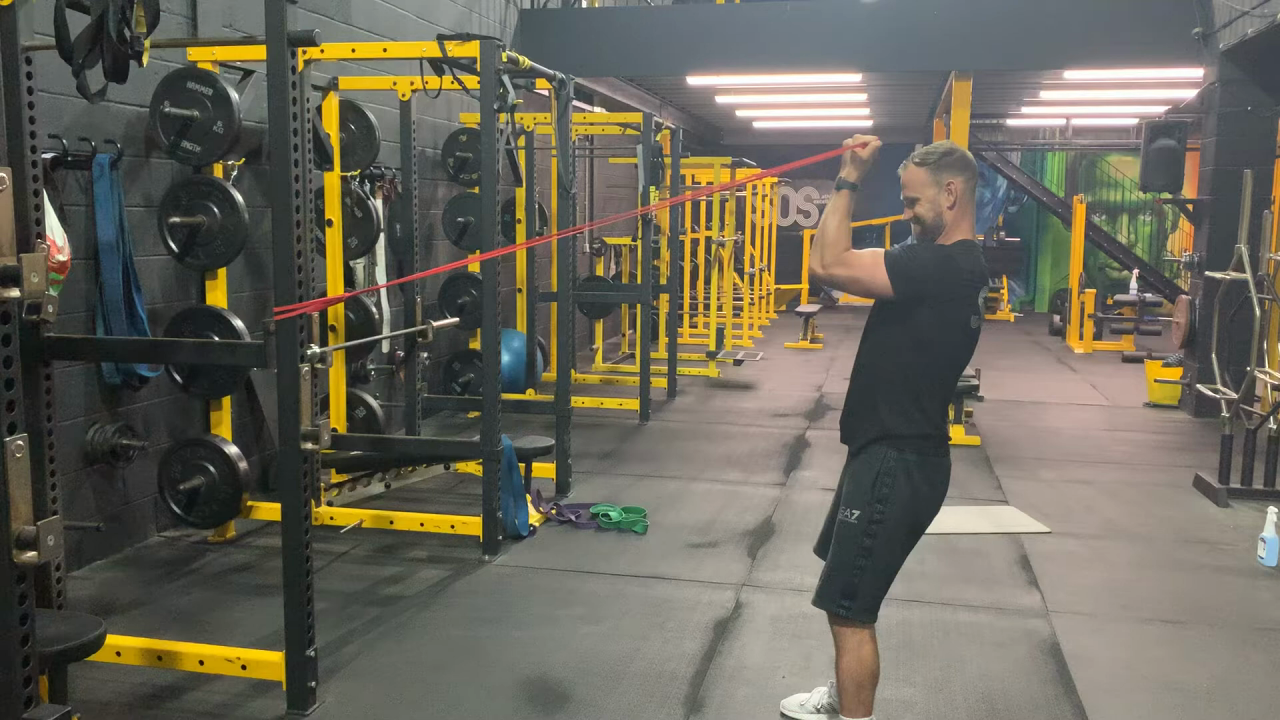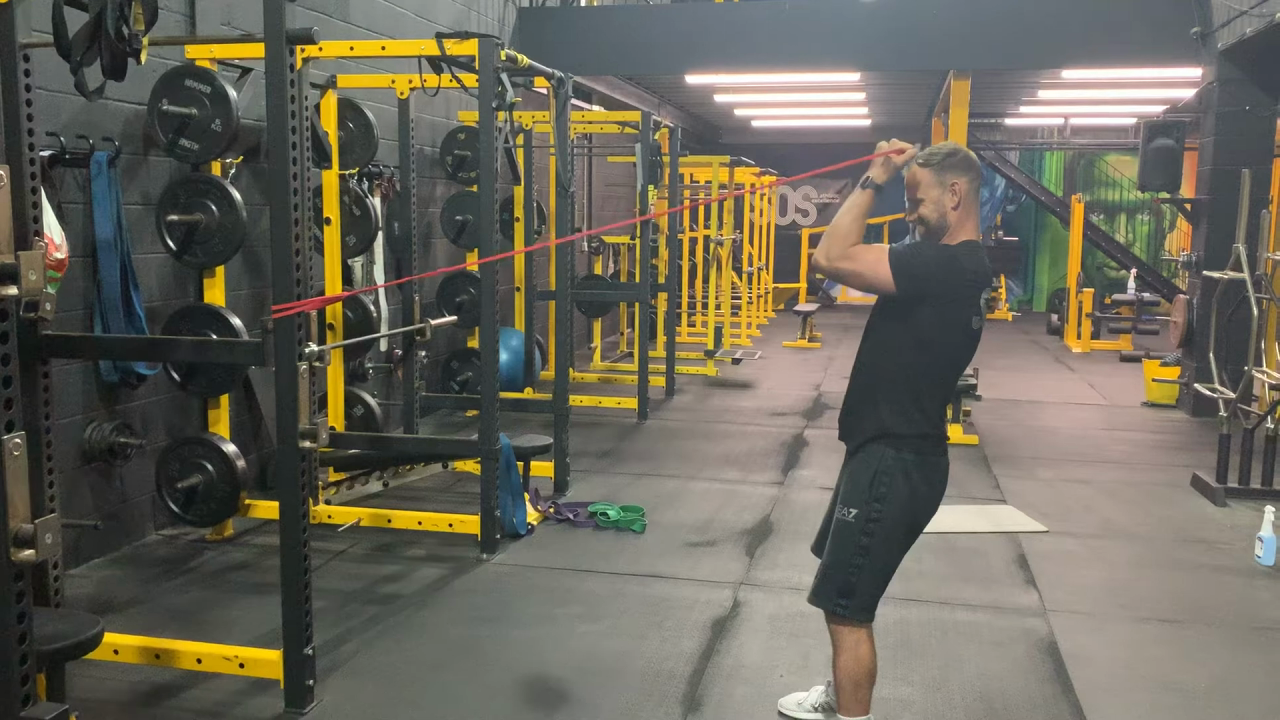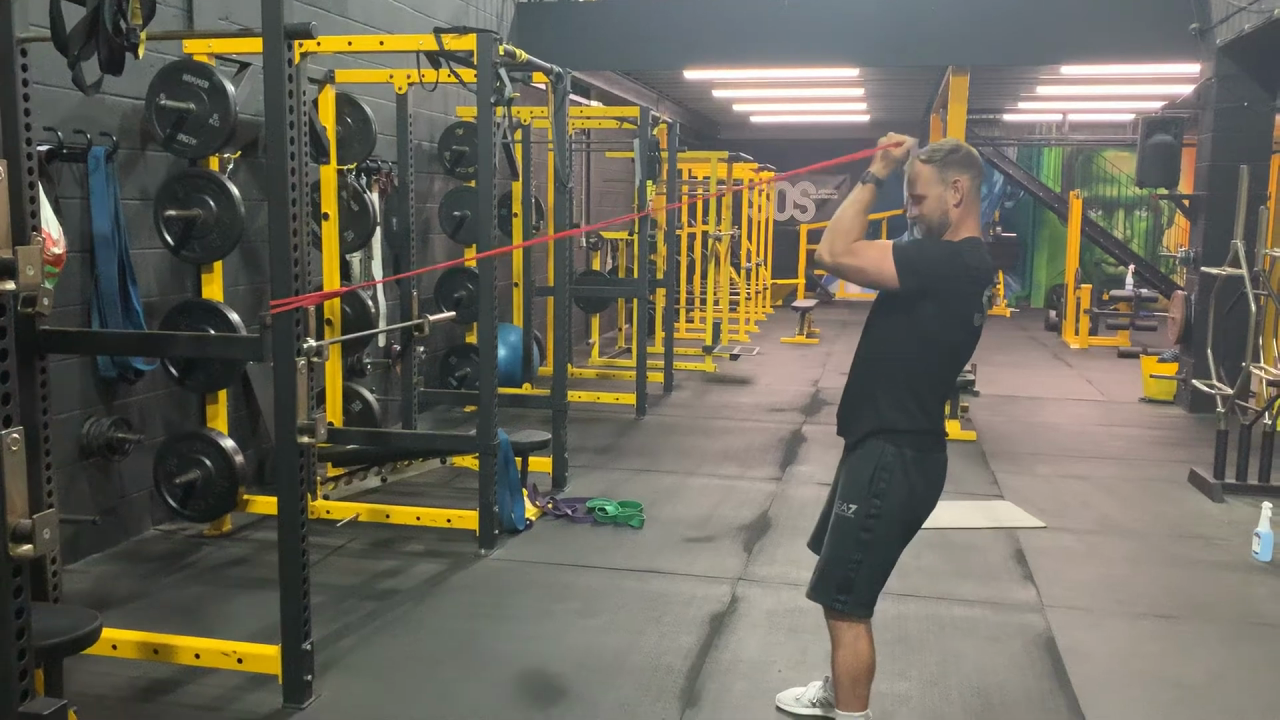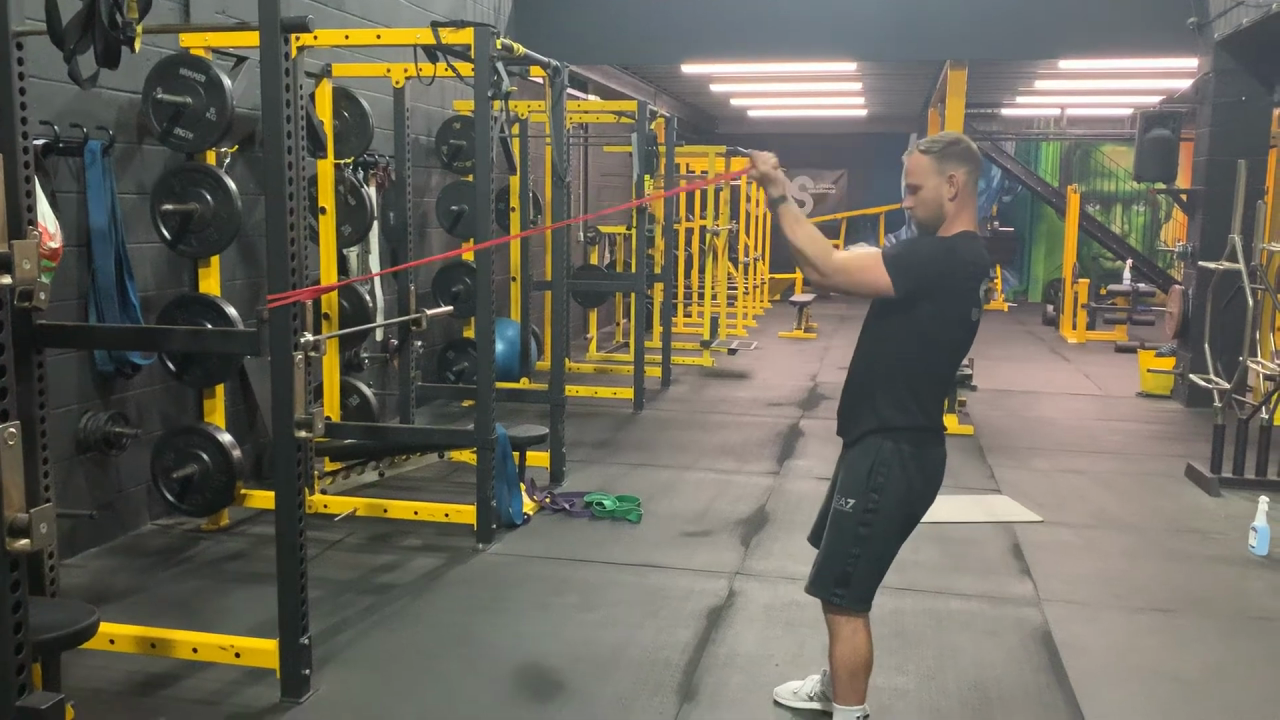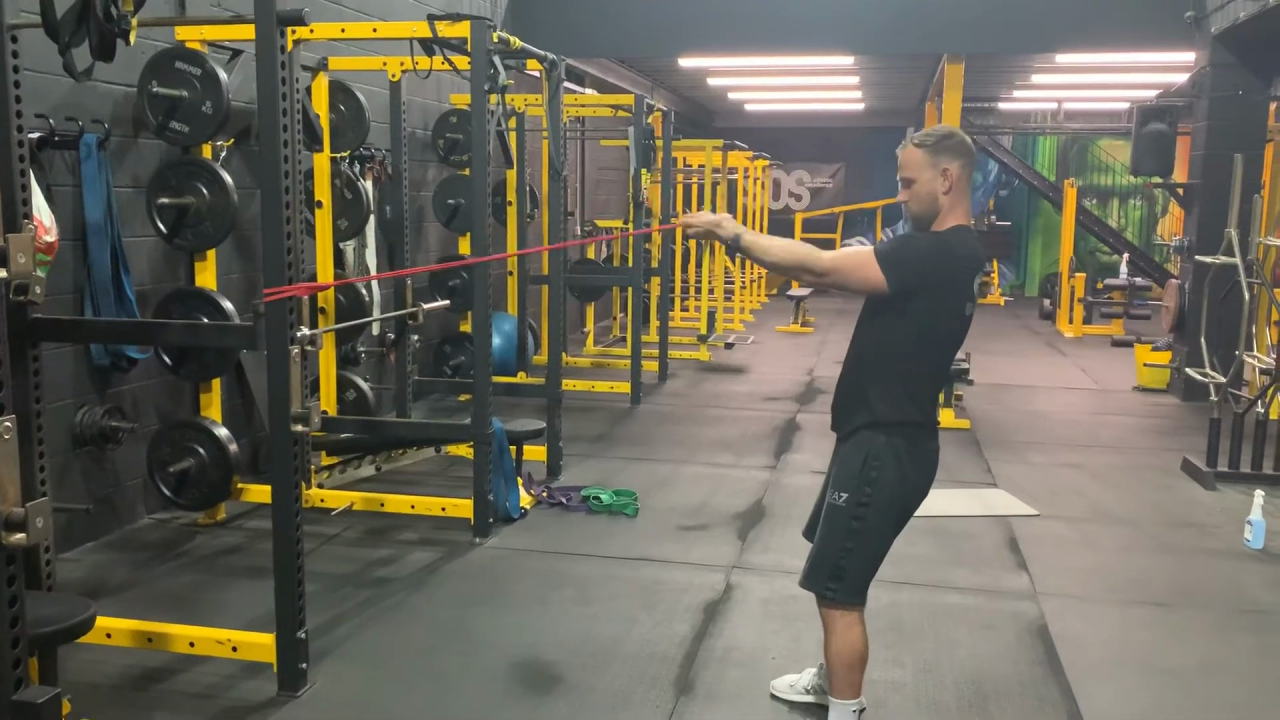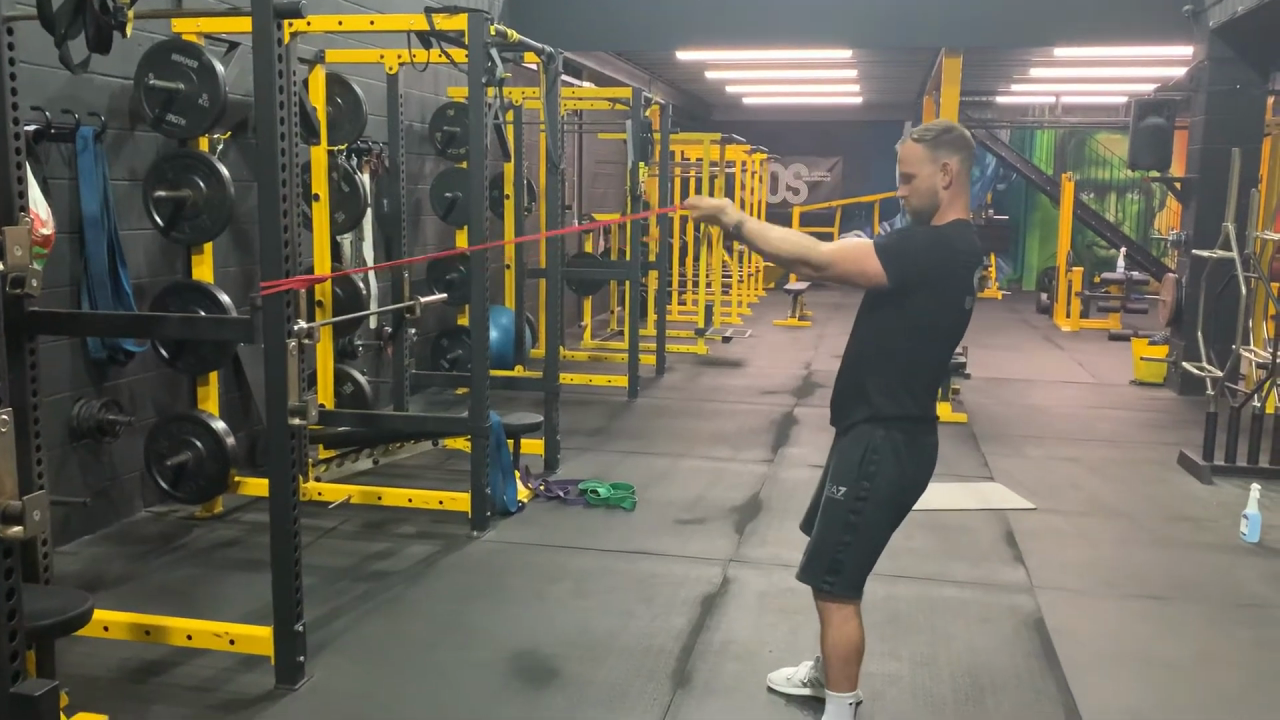
dt=0.4s
person 1, frame 1
left shoulder: (942, 267)
right shoulder: (951, 265)
left elbow: (828, 265)
left wrist: (848, 179)
left hip: (898, 462)
right hip: (894, 450)
left knee: (849, 607)
right knee: (845, 593)
person 1, frame 2
left shoulder: (946, 267)
right shoulder: (955, 266)
left elbow: (832, 259)
left wrist: (873, 179)
left hip: (895, 462)
right hip: (893, 451)
left knee: (845, 606)
right knee: (842, 593)
person 1, frame 3
left shoulder: (949, 264)
right shoulder: (955, 263)
left elbow: (836, 254)
left wrist: (873, 175)
left hip: (894, 457)
right hip: (889, 445)
left knee: (844, 601)
right knee: (840, 587)
person 1, frame 4
left shoulder: (942, 260)
right shoulder: (950, 255)
left elbow: (828, 269)
right elbow: (855, 269)
left wrist: (779, 196)
left hip: (892, 451)
right hip: (889, 440)
left knee: (842, 595)
right knee: (840, 582)
person 1, frame 5
left shoulder: (937, 255)
right shoulder: (946, 250)
left elbow: (820, 268)
right elbow: (846, 268)
left wrist: (733, 235)
left hip: (886, 446)
right hip: (884, 435)
left knee: (837, 588)
right knee: (836, 575)
person 1, frame 6
left shoulder: (937, 250)
right shoulder: (941, 245)
left elbow: (819, 263)
right elbow: (842, 257)
left wrist: (735, 220)
left hip: (885, 441)
right hip: (880, 429)
left knee: (833, 583)
right knee: (830, 570)
right ankle: (828, 672)
